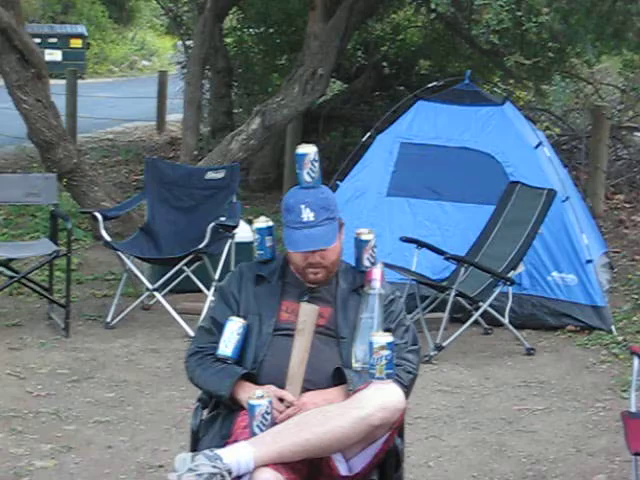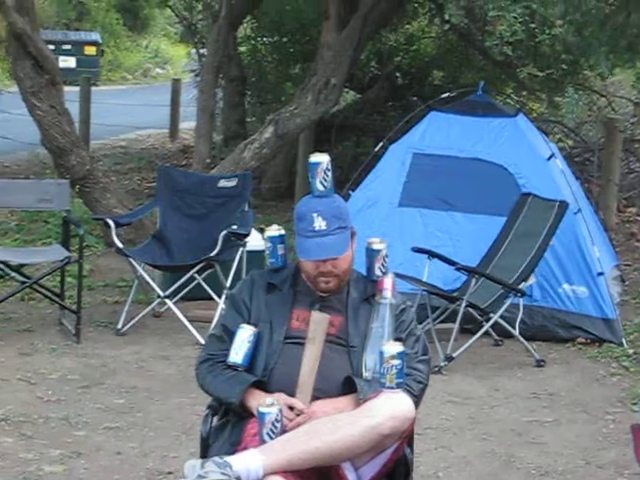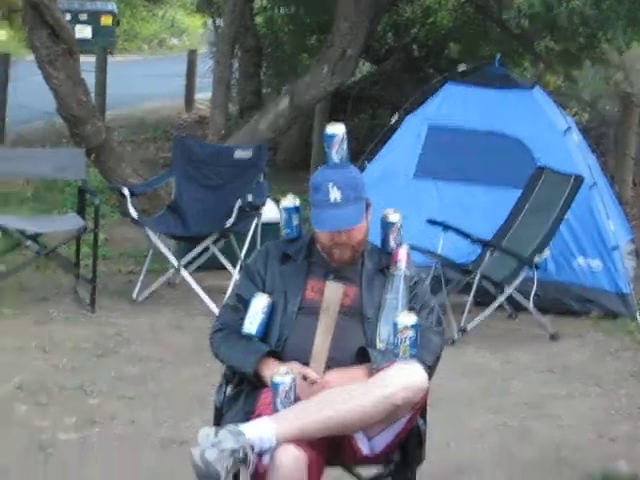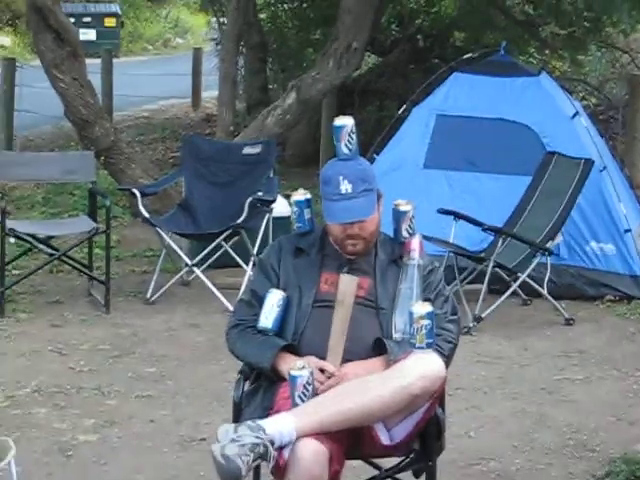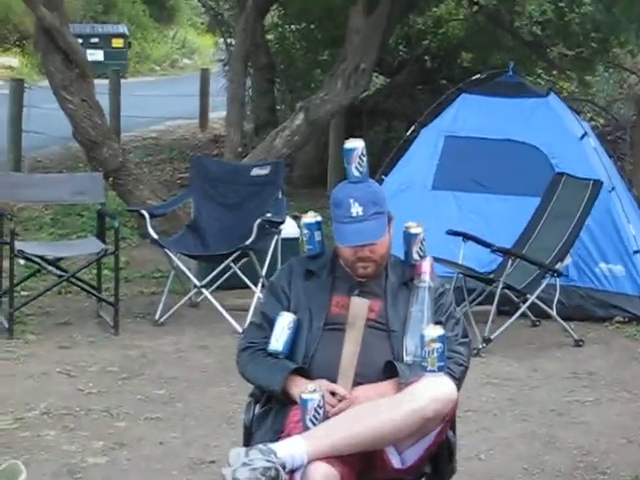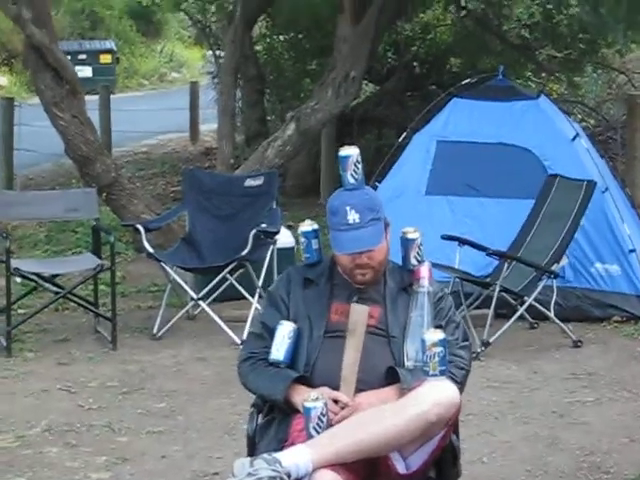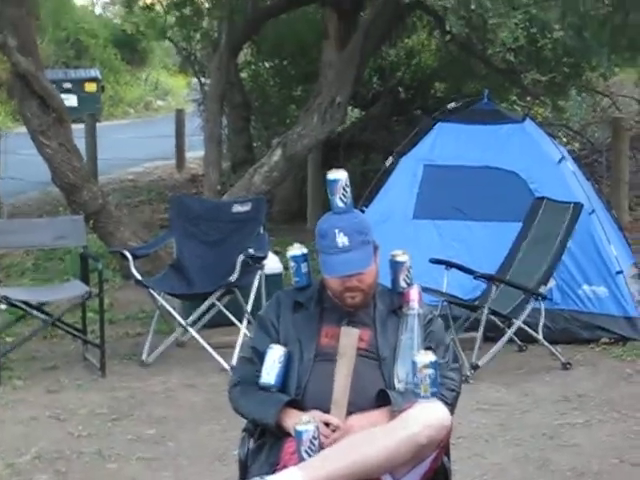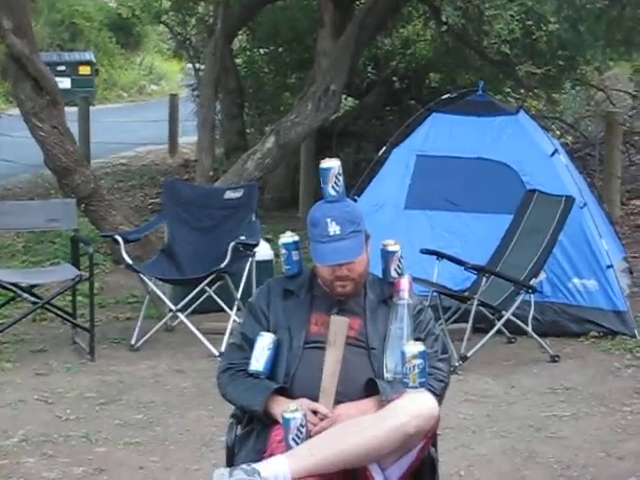
dt=0.2s
person 1, frame 1
right shoulder: (247, 282)
left elbow: (404, 365)
right elbow: (200, 357)
left wrist: (333, 397)
right wrist: (246, 392)
left hip: (342, 432)
left knee: (388, 399)
person 1, frame 2
right shoulder: (259, 289)
left elbow: (415, 375)
right elbow: (211, 364)
left wrist: (343, 406)
right wrist: (256, 399)
left hip: (352, 437)
left knee: (398, 408)
person 1, frame 3
right shoulder: (274, 258)
left elbow: (428, 345)
right elbow: (226, 332)
left wrist: (356, 377)
right wrist: (270, 368)
left hip: (363, 410)
right hip: (287, 402)
left knee: (412, 378)
left ankle: (246, 437)
person 1, frame 4
right shoulder: (288, 254)
left elbow: (444, 336)
right elbow: (241, 329)
left wrist: (373, 368)
right wrist: (286, 363)
left hip: (384, 403)
left knee: (428, 369)
left ankle: (266, 432)
person 1, frame 5
right shoulder: (297, 276)
left elbow: (455, 358)
right elbow: (251, 351)
left wrist: (383, 392)
right wrist: (298, 386)
left hip: (396, 422)
left knee: (440, 392)
left ankle: (277, 455)
person 1, frame 6
right shoulder: (296, 285)
left elbow: (456, 362)
right elbow: (252, 361)
left wrist: (386, 397)
right wrist: (300, 394)
left hip: (397, 429)
left knee: (443, 396)
person 1, frame 7
right shoulder: (286, 308)
left elbow: (447, 385)
right elbow: (243, 386)
left wrist: (378, 419)
right wrist: (291, 418)
left hip: (387, 448)
left knee: (434, 417)
person 1, frame 8
right shoulder: (277, 296)
left elbow: (436, 375)
right elbow: (232, 372)
left wrist: (364, 410)
right wrist: (280, 406)
left hip: (376, 440)
left knee: (422, 408)
